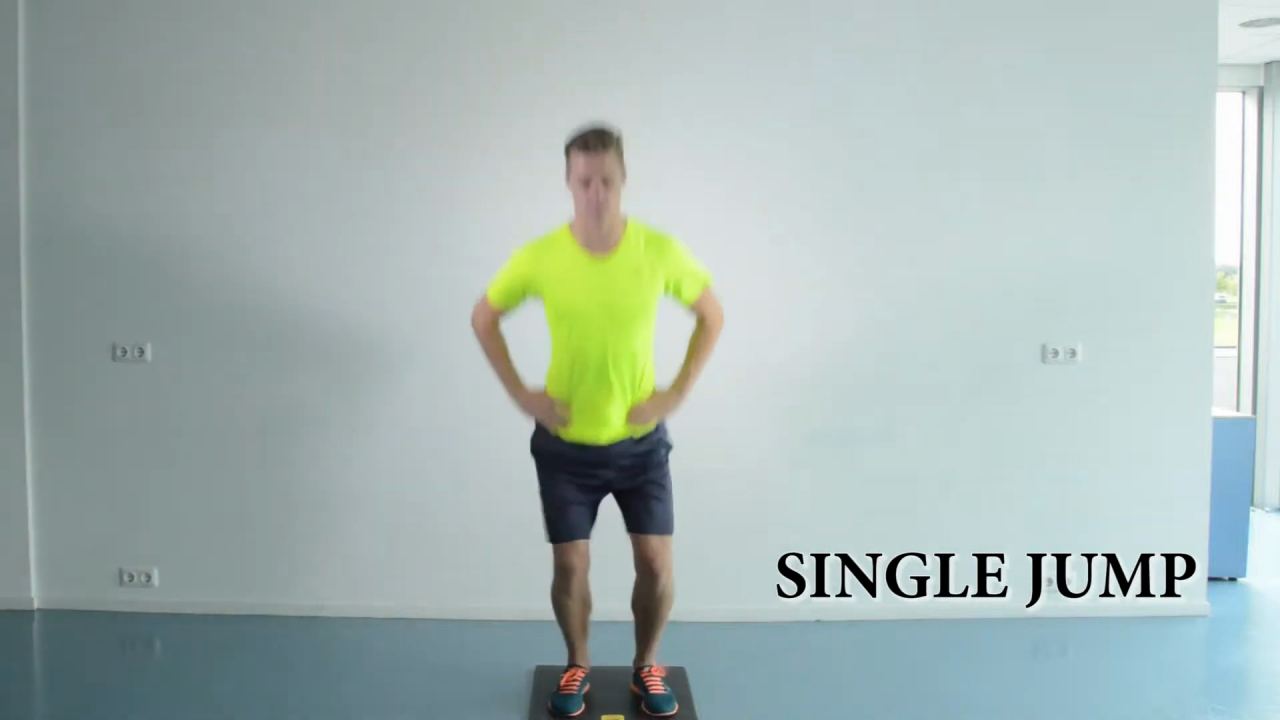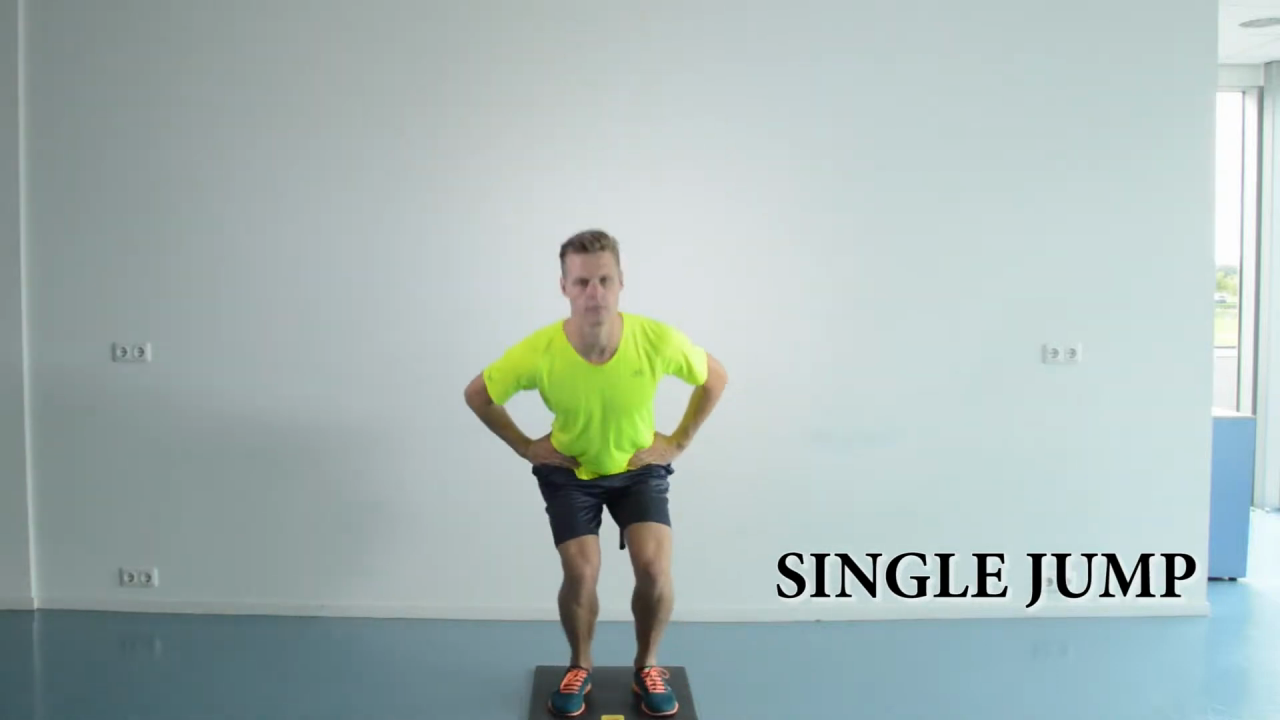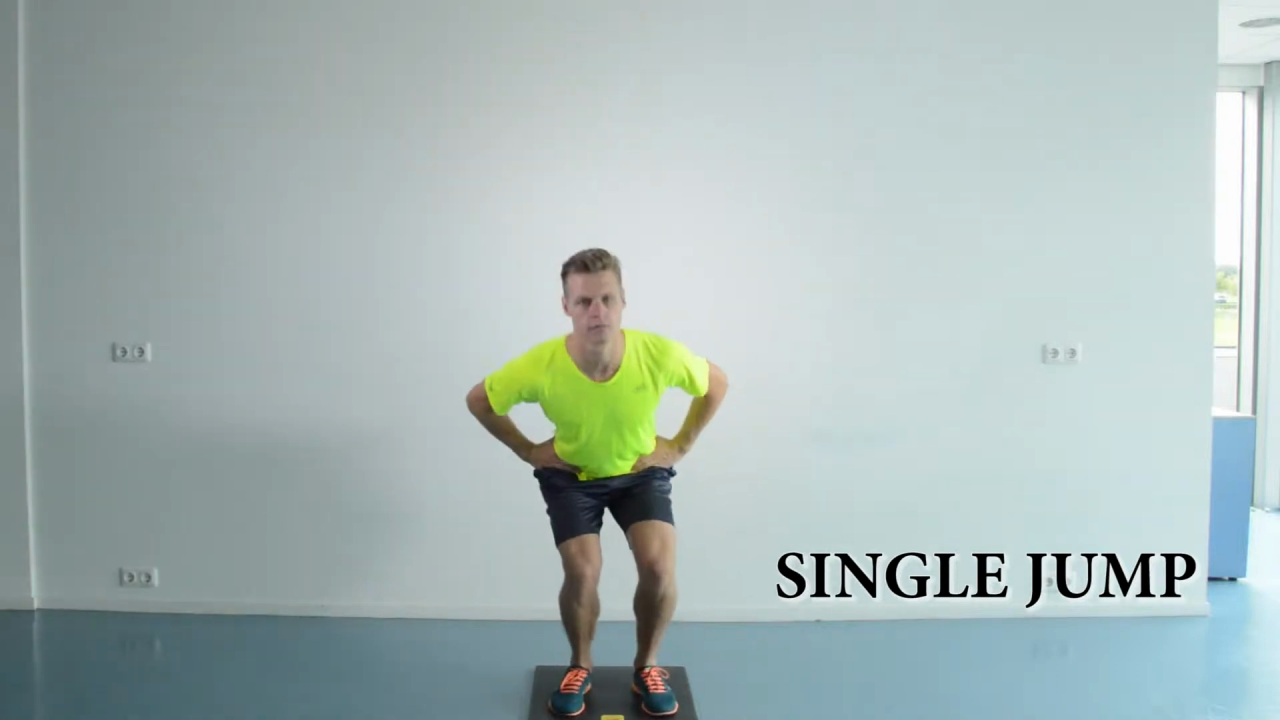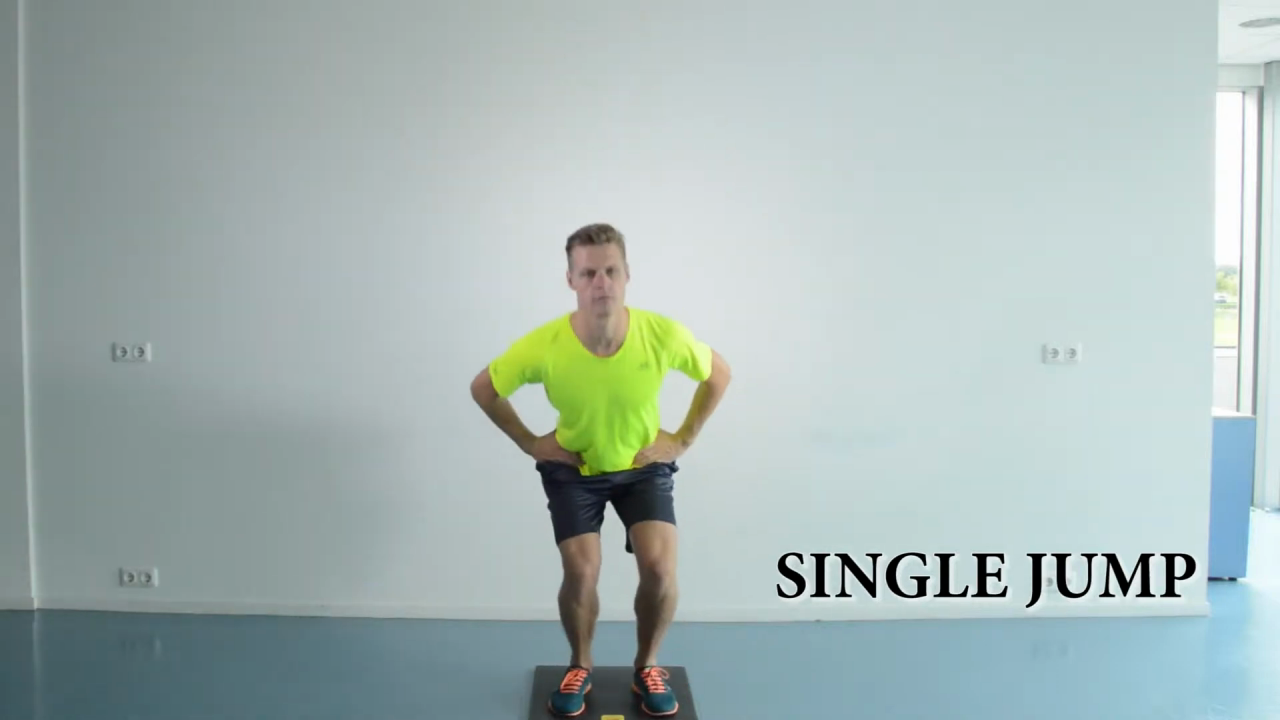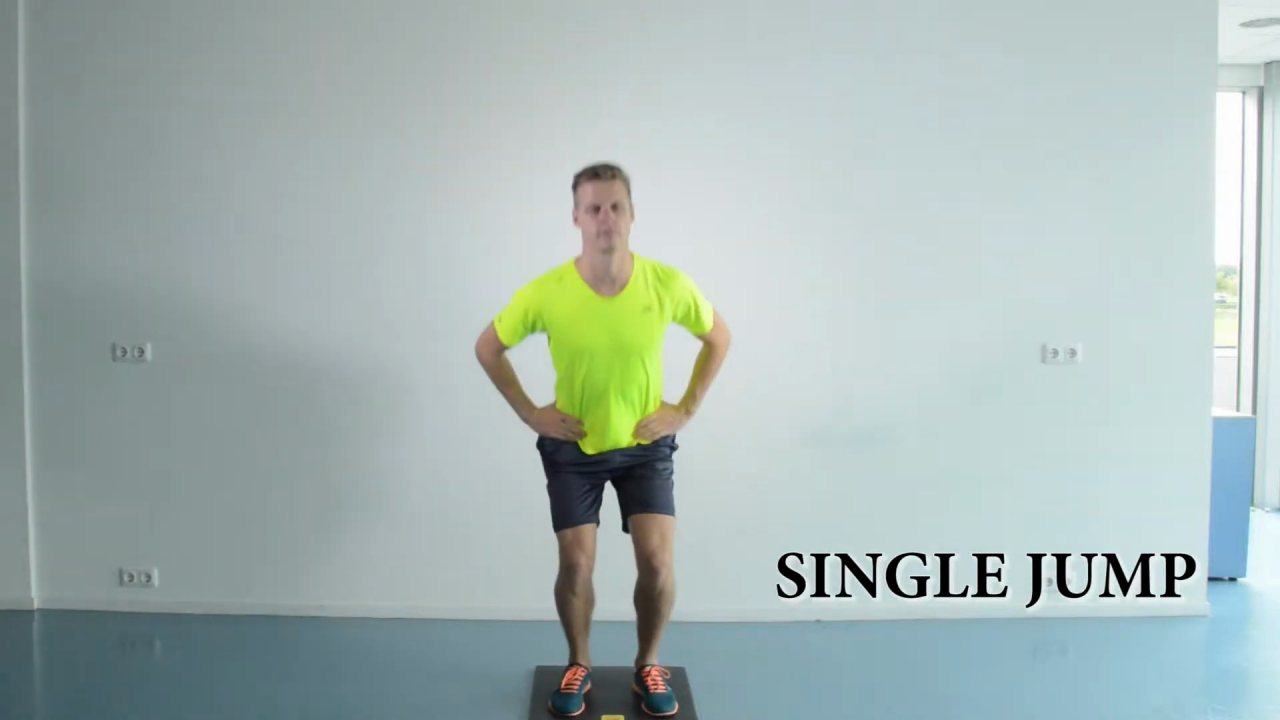
dt=0.2s
person 1, frame 1
left shoulder: (659, 251)
right shoulder: (538, 258)
left elbow: (712, 314)
right elbow: (483, 318)
left wrist: (678, 392)
right wrist: (521, 394)
left hip: (638, 437)
right hip: (565, 438)
left knee: (656, 565)
right knee: (570, 567)
left ankle: (647, 668)
right ankle: (576, 666)
person 1, frame 2
left shoulder: (658, 341)
right shoulder: (537, 352)
left elbow: (715, 379)
right elbow: (478, 395)
left wrist: (678, 441)
right wrist: (526, 445)
left hip: (638, 467)
right hip: (568, 469)
left knee: (653, 565)
right knee: (582, 572)
left ankle: (646, 664)
right ankle: (580, 665)
person 1, frame 3
left shoulder: (661, 355)
right shoulder: (538, 368)
left elbow: (717, 384)
right elbow: (478, 401)
left wrist: (681, 445)
right wrist: (529, 450)
left hip: (640, 472)
right hip: (570, 475)
left knee: (659, 566)
right knee: (582, 571)
left ankle: (647, 665)
right ankle: (580, 665)
person 1, frame 4
left shoulder: (664, 335)
right shoulder: (543, 347)
left elbow: (719, 375)
right elbow: (483, 390)
left wrist: (684, 438)
right wrist: (531, 443)
left hip: (643, 466)
right hip: (572, 468)
left knee: (660, 566)
right knee: (581, 570)
left ankle: (646, 666)
right ankle: (580, 666)
person 1, frame 5
left shoulder: (668, 284)
right shoulder: (546, 293)
left elbow: (718, 338)
right elbow: (487, 348)
left wrist: (686, 410)
right wrist: (531, 413)
left hip: (645, 445)
right hip: (572, 446)
left knee: (657, 560)
right knee: (576, 563)
left ankle: (648, 665)
right ankle: (578, 665)
